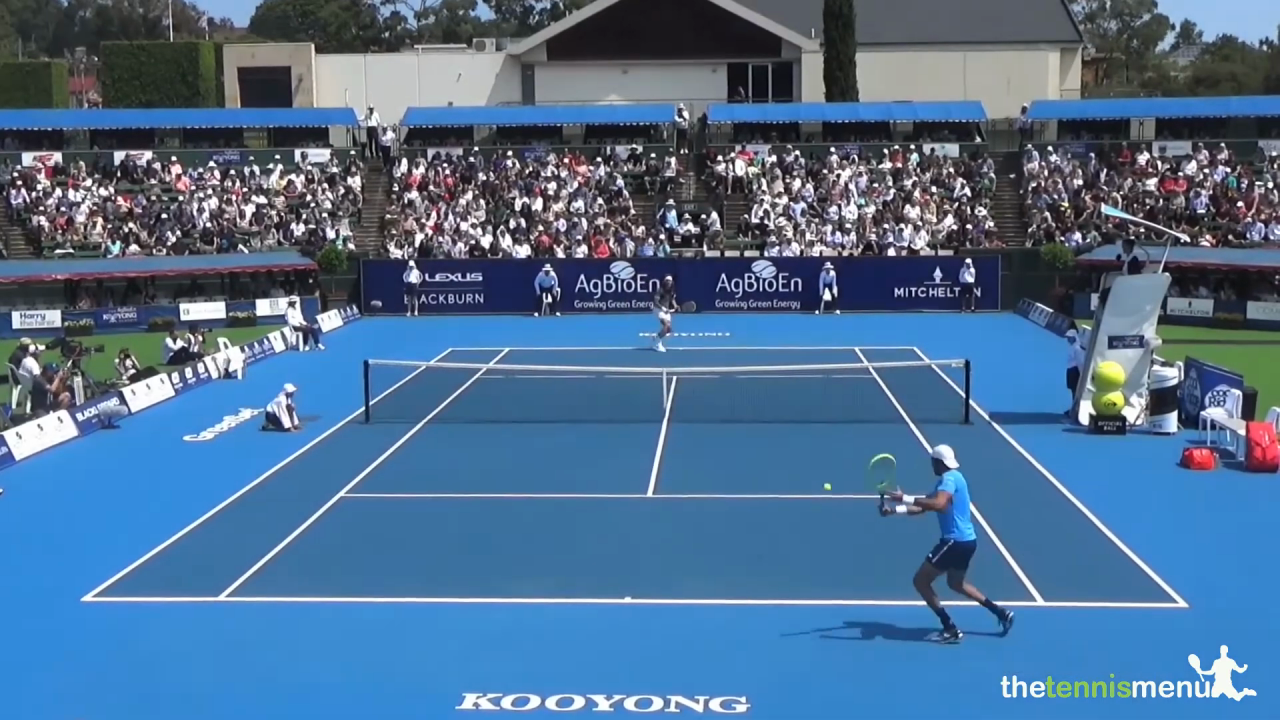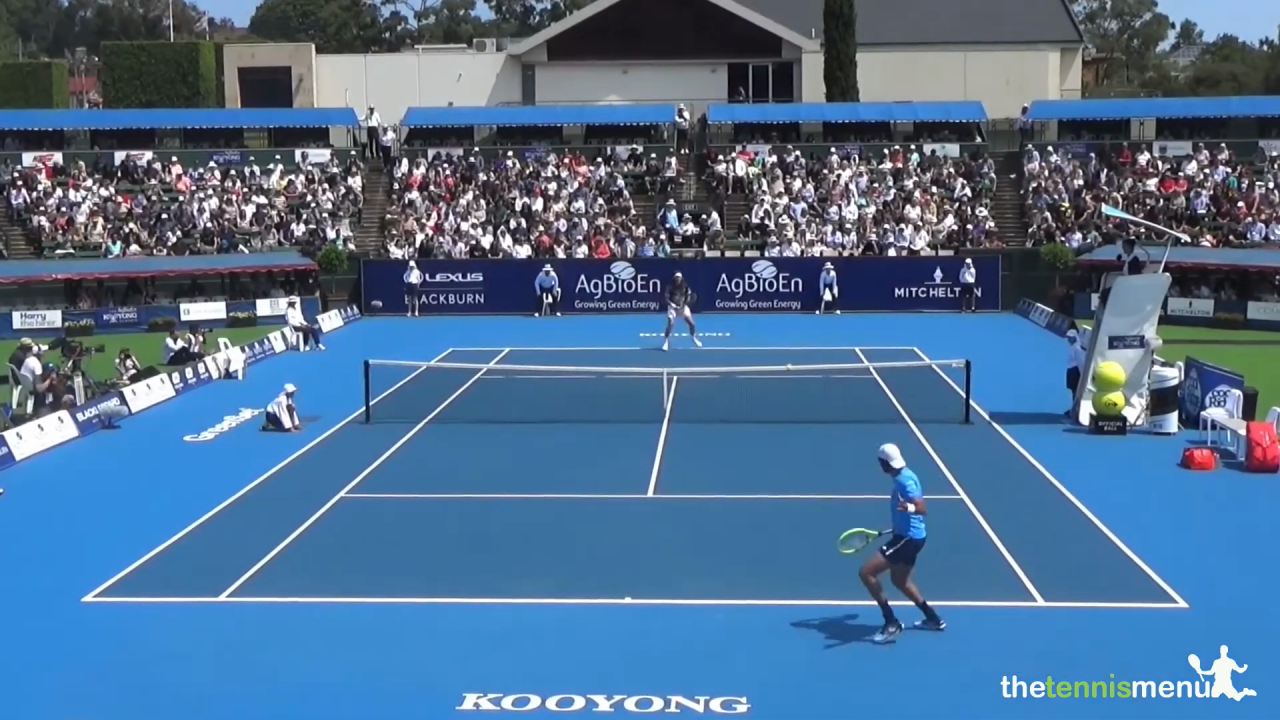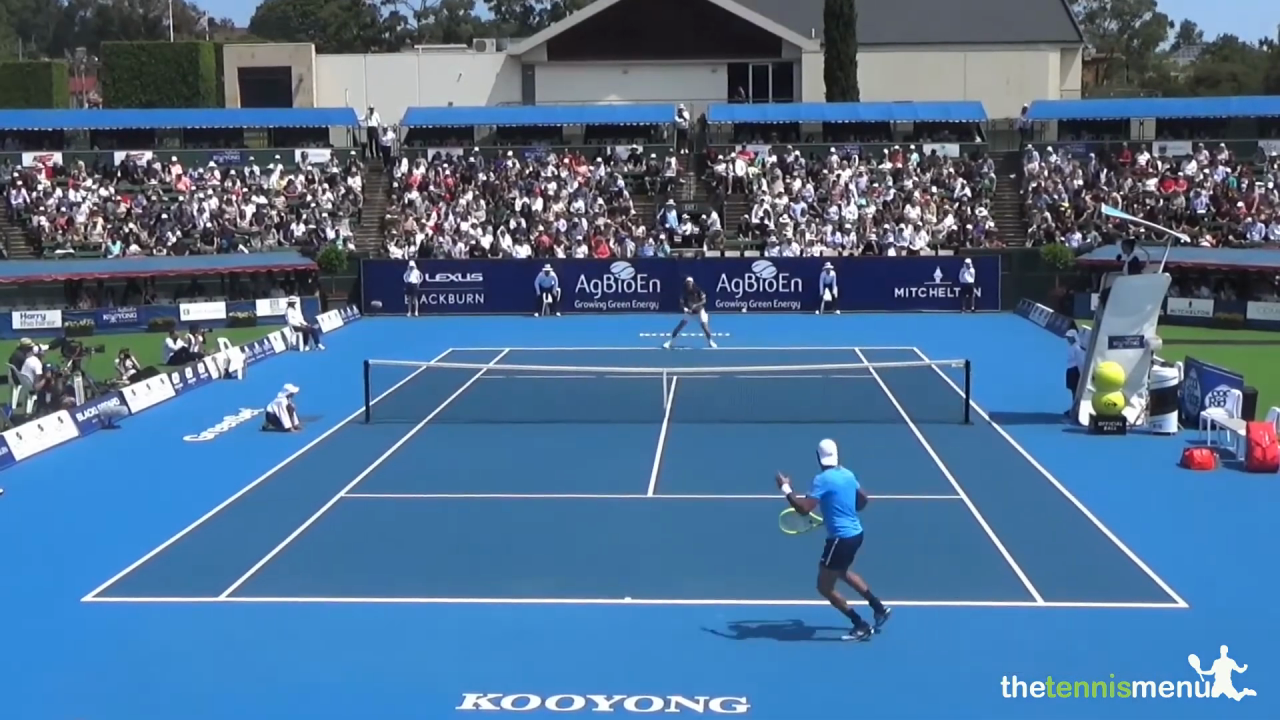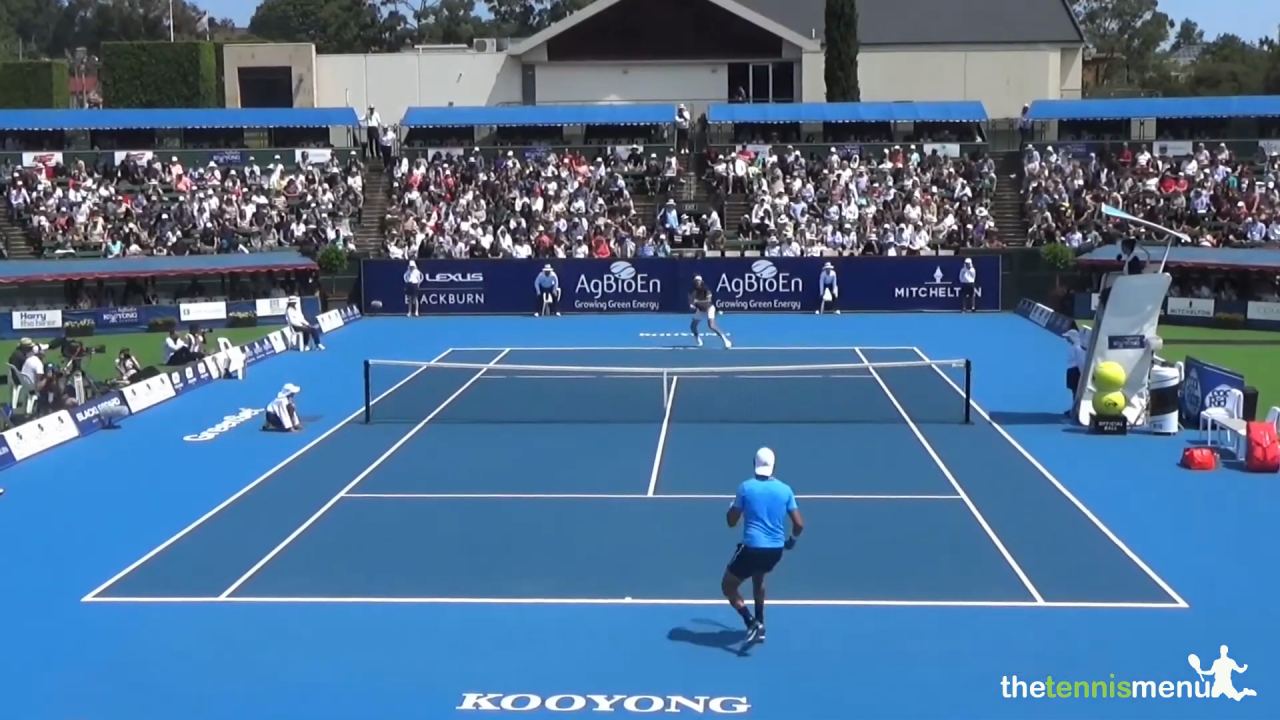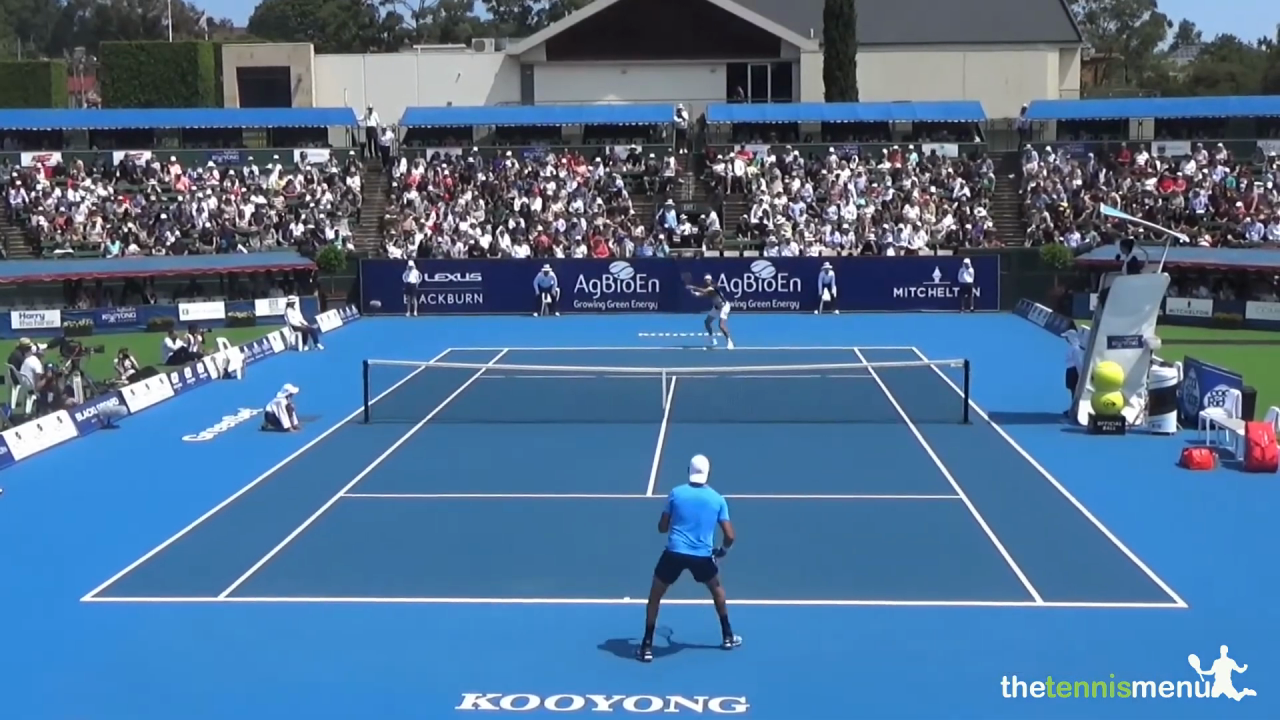
dt=0.3s
person 1, frame 1
left shoulder: (948, 479)
right shoulder: (950, 478)
left elbow: (938, 505)
right elbow: (925, 507)
left wrist: (905, 498)
right wrist: (896, 509)
left hip: (956, 542)
right hip: (966, 540)
left knee: (921, 581)
right knee: (958, 585)
left ankle: (950, 629)
right ankle: (1001, 613)
person 1, frame 2
left shoulder: (905, 480)
right shoulder: (902, 477)
left elbow: (921, 509)
left wrist: (908, 508)
left hip: (909, 538)
right hip: (909, 536)
left knee: (866, 573)
right knee: (900, 580)
left ankle: (891, 622)
right ankle: (933, 619)
person 1, frame 3
left shoulder: (822, 479)
right shoulder: (848, 475)
left elbow: (804, 509)
right elbow: (863, 499)
left wrist: (785, 488)
left hip: (841, 538)
right hip: (855, 534)
left knee: (825, 587)
right knee: (843, 572)
left ankle: (862, 627)
right ankle: (878, 606)
person 1, frame 4
left shoulder: (746, 487)
right shoulder: (785, 490)
left elbow: (731, 522)
right elbow: (799, 524)
left wrist: (733, 505)
right wrist: (792, 539)
left hip: (753, 547)
right hip: (776, 548)
left knee: (728, 587)
right knee: (758, 581)
left ankle: (752, 624)
right ankle: (758, 627)
person 1, frame 5
left shoulder: (676, 493)
right shoulder: (717, 499)
left elbow: (662, 528)
right elbow: (729, 537)
right wrist: (722, 550)
left hip: (674, 554)
right hip: (702, 557)
left knee: (655, 596)
right knee: (716, 588)
left ankle: (647, 646)
right ankle: (728, 636)
